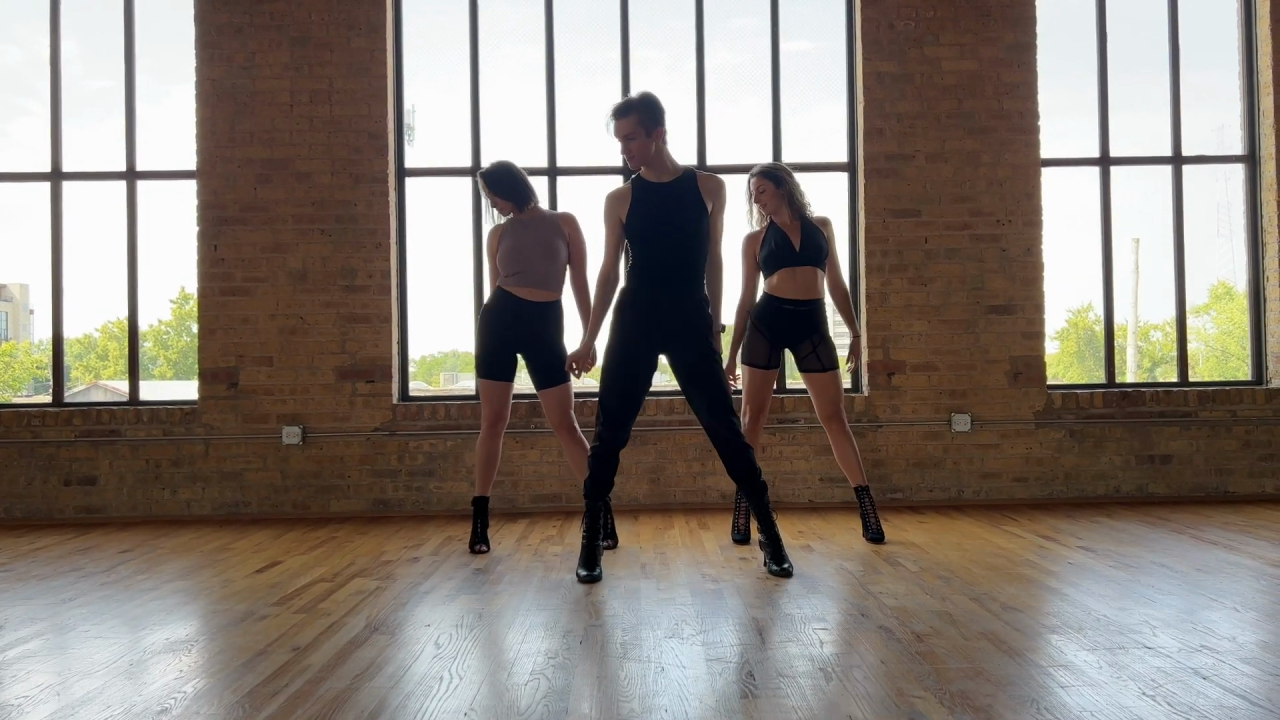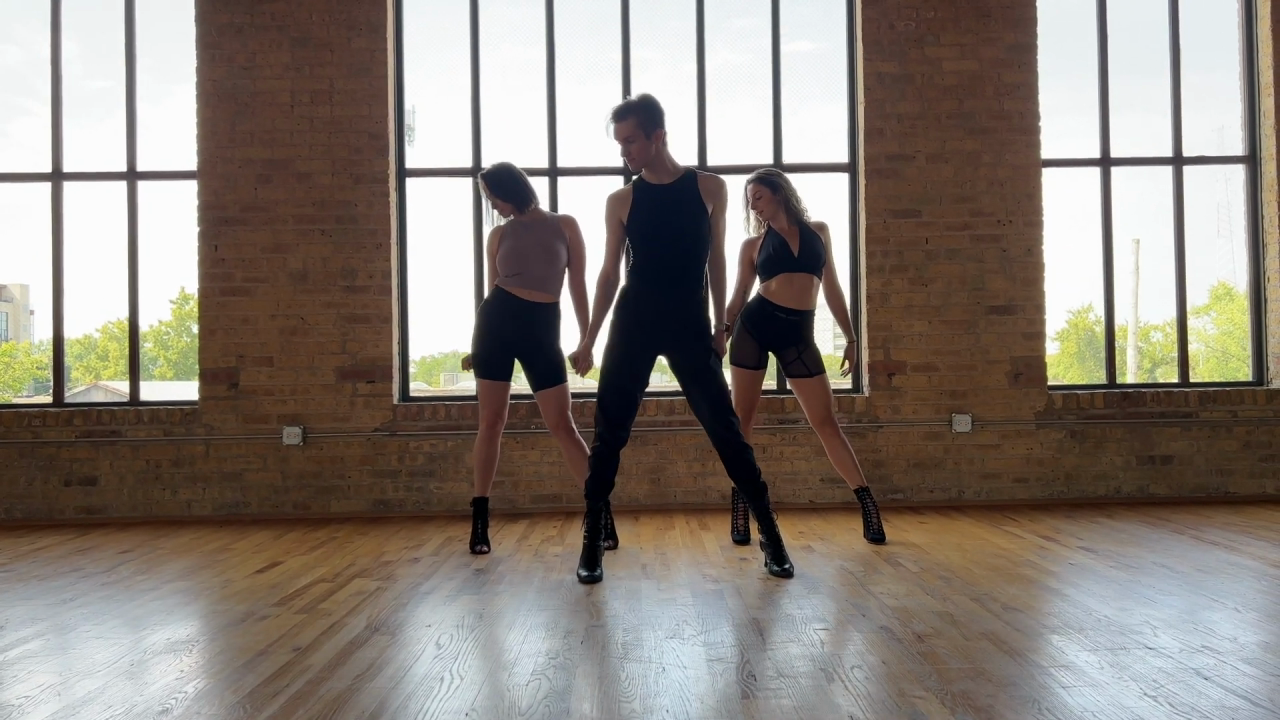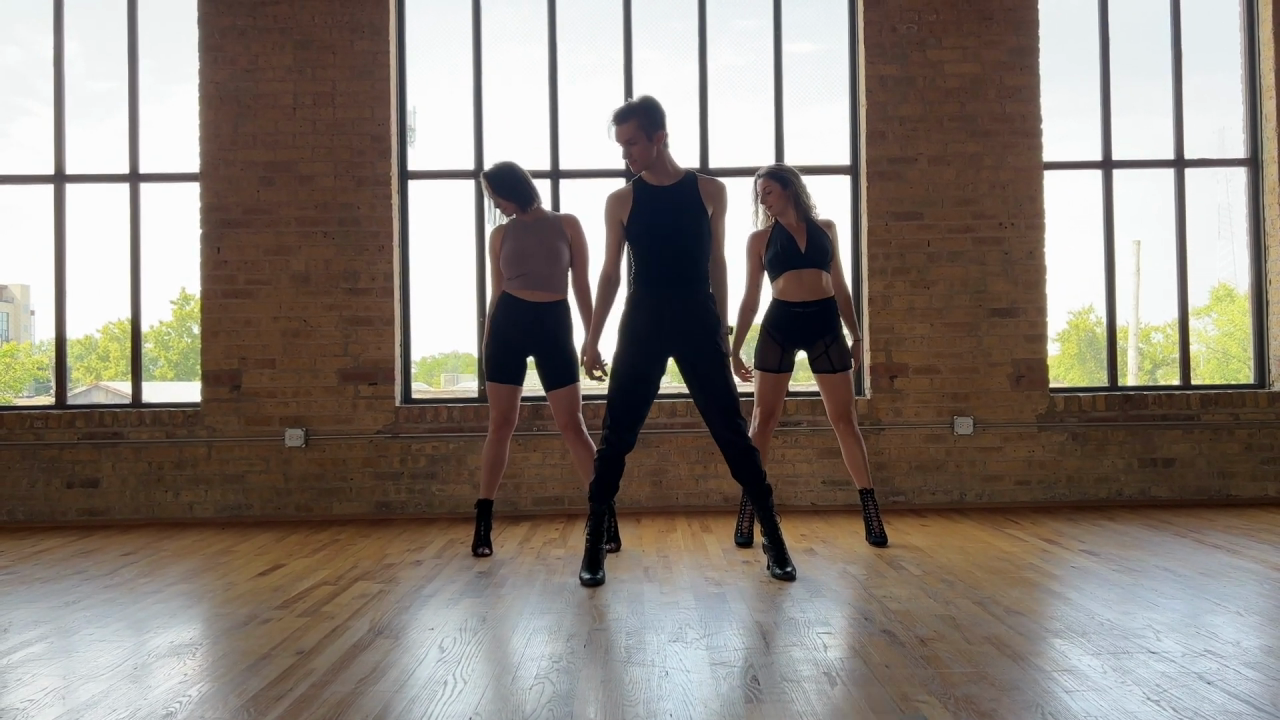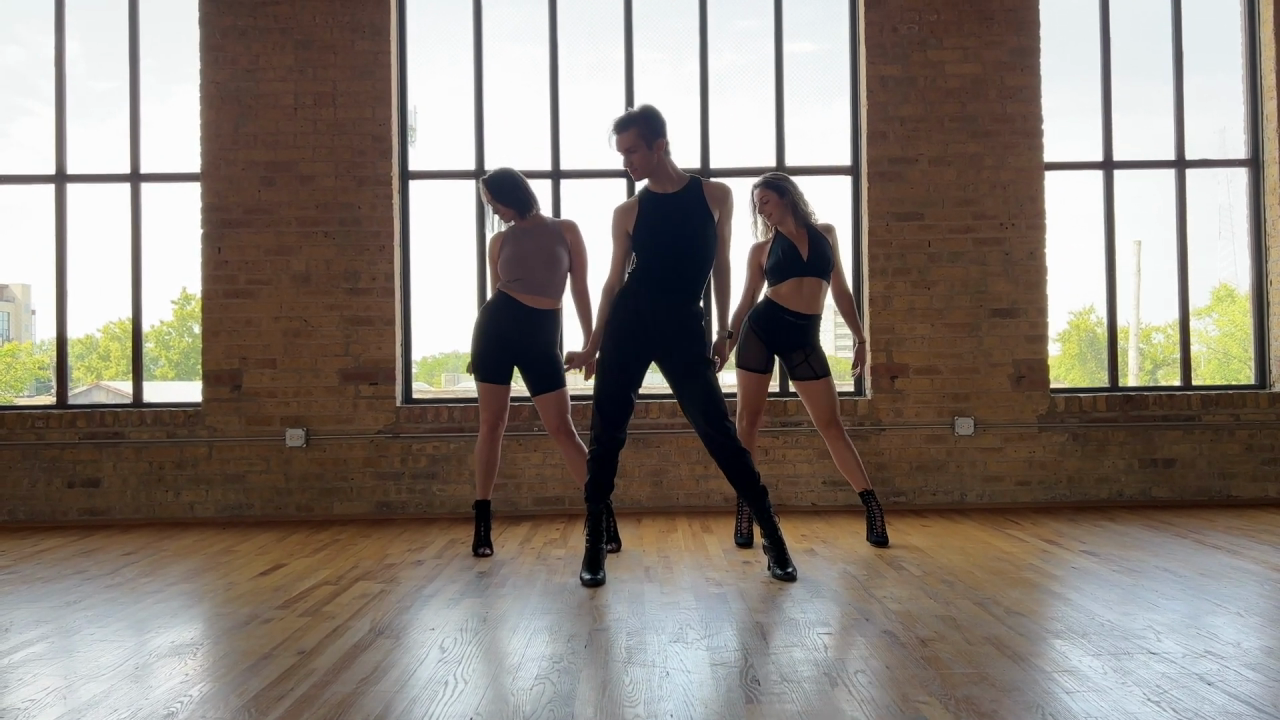
dt=0.5s
person 1, frame 1
left shoulder: (709, 188)
right shoulder: (620, 200)
left elbow: (713, 260)
right elbow: (610, 271)
left wrist: (715, 324)
right wrist: (589, 340)
left hip: (690, 318)
right hip: (635, 318)
left knee: (724, 427)
right knee: (611, 428)
left ankle: (769, 533)
right ankle: (591, 541)
person 1, frame 2
left shoulder: (709, 188)
right shoulder: (621, 201)
left elbow: (715, 260)
right elbow: (610, 272)
left wrist: (720, 325)
right wrist: (588, 339)
left hip: (689, 319)
right hip: (635, 318)
left knee: (723, 426)
right knee: (610, 429)
left ankle: (769, 533)
right ankle: (592, 541)
person 1, frame 3
left shoulder: (709, 191)
right shoulder: (621, 201)
left elbow: (716, 261)
right elbow: (611, 272)
left wrist: (723, 327)
right wrist: (593, 339)
left hip: (698, 320)
right hip: (643, 320)
left knee: (730, 430)
right knee: (618, 432)
left ankle: (773, 536)
right ankle: (594, 543)
person 1, frame 4
left shoulder: (715, 195)
right shoulder: (628, 213)
left elbow: (721, 265)
right elbow: (615, 280)
left wrist: (723, 331)
right wrist: (592, 346)
left hip: (684, 326)
right hip: (630, 322)
left knee: (718, 431)
right knee: (607, 432)
left ankle: (772, 536)
right ankle: (594, 544)
person 2, frame 1
left shoulder: (564, 223)
right shoulder: (498, 233)
left elbow: (580, 282)
right elbow: (495, 286)
right wrist: (482, 344)
left hip: (545, 327)
right hip: (500, 321)
left knee: (565, 425)
right knee: (493, 422)
left ankle: (602, 512)
right ankle: (479, 521)
person 2, frame 2
left shoulder: (564, 225)
right shoulder: (499, 234)
left elbow: (578, 285)
right elbow: (493, 288)
right wrist: (477, 346)
left hip: (542, 329)
right hip: (498, 321)
left knee: (562, 426)
right knee: (491, 423)
left ankle: (602, 512)
right ankle: (479, 521)
person 2, frame 3
left shoulder: (566, 225)
right shoulder: (500, 234)
left elbow: (581, 283)
right elbow: (497, 290)
right wrist: (485, 344)
left hip: (553, 327)
right hip: (508, 324)
left knee: (572, 426)
right knee: (500, 425)
left ankle: (605, 516)
right ankle: (483, 524)
person 2, frame 4
left shoulder: (565, 230)
right shoulder: (500, 240)
left elbow: (580, 289)
right elbow: (496, 291)
left wrist: (591, 343)
right wrist: (478, 350)
left hip: (542, 335)
right hip: (498, 326)
left knee: (562, 430)
right knee: (491, 426)
left ankle: (604, 516)
right ankle: (482, 524)
person 3, frame 1
left shoulder: (821, 226)
right shoulder: (755, 239)
left elbow: (836, 283)
right elbow: (747, 297)
left wrist: (855, 331)
right wrist: (733, 353)
left hip: (812, 327)
right hip: (766, 324)
left knee: (834, 418)
right knee: (752, 416)
left ankle: (867, 506)
right ankle: (743, 509)
person 3, frame 2
left shoulder: (818, 231)
right shoulder: (753, 244)
left elbow: (832, 289)
right elbow: (737, 300)
left wrist: (851, 338)
left hip: (799, 335)
right hip: (755, 328)
left knee: (826, 423)
right knee: (741, 418)
left ankle: (867, 505)
right ankle: (740, 510)
person 3, frame 3
left shoulder: (826, 228)
right shoulder: (760, 239)
left elbow: (839, 286)
right elbow: (751, 298)
left wrist: (856, 335)
right wrist: (735, 350)
left hip: (825, 327)
right hip: (778, 326)
left knee: (844, 420)
right knee: (763, 418)
left ankle: (871, 511)
right ankle: (747, 512)
person 3, frame 4
left shoulder: (826, 233)
right shoulder: (761, 249)
left elbow: (840, 291)
right elbow: (745, 304)
left wrist: (860, 338)
left hip: (805, 339)
right hip: (762, 330)
left knee: (832, 426)
right knee: (748, 420)
left ankle: (873, 510)
right ankle: (744, 513)
